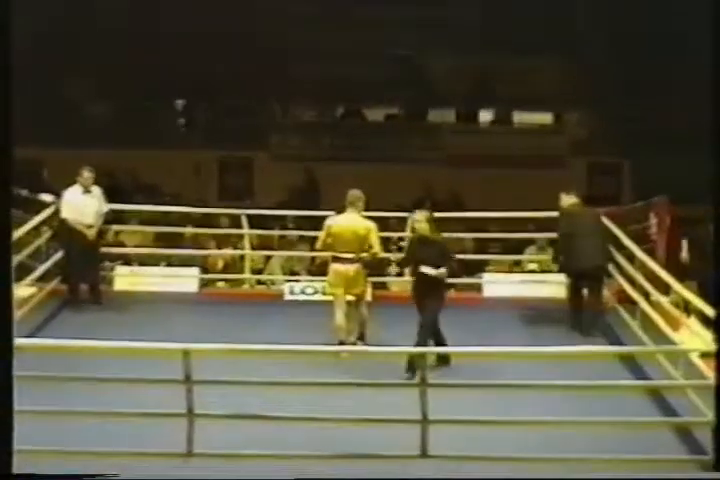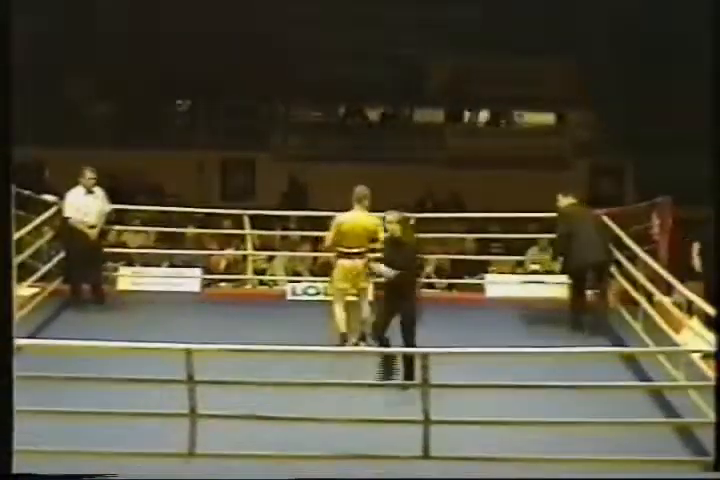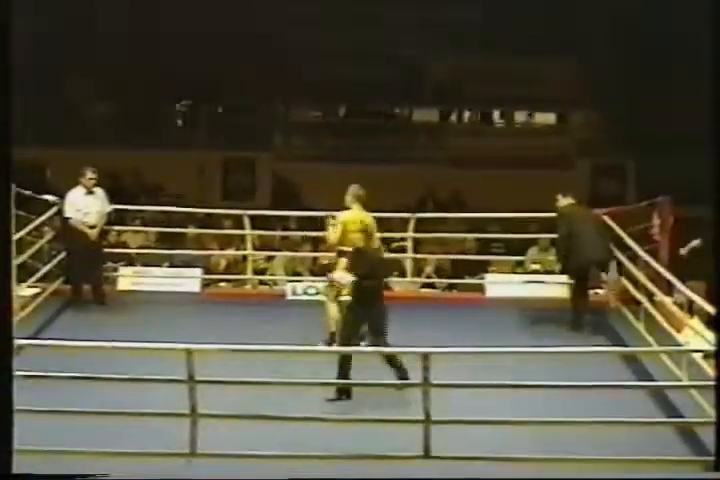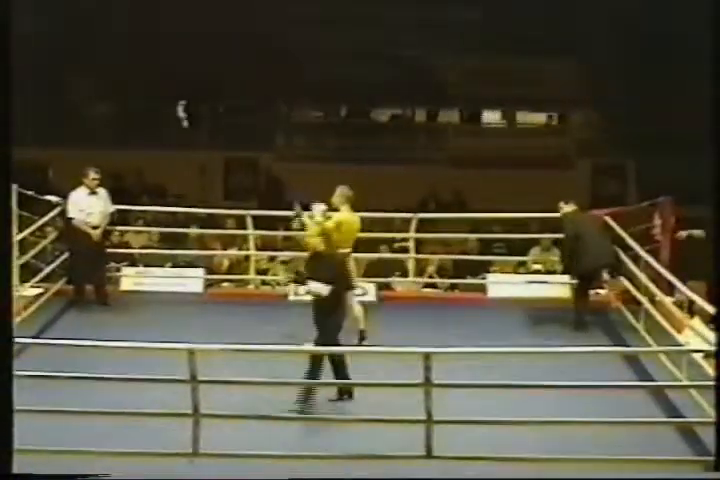
dt=0.3s
person 1, frame 1
left shoulder: (440, 243)
right shoulder: (413, 242)
left elbow: (451, 264)
right elbow: (407, 262)
left wrist: (444, 271)
right wrist: (398, 264)
left hip: (436, 291)
right hip: (419, 289)
left knee: (425, 326)
right knee: (431, 325)
left ankle: (412, 369)
right ankle: (443, 356)
person 1, frame 2
left shoulder: (410, 246)
right shoulder: (388, 243)
left elbow: (414, 273)
left wrist: (393, 273)
right wrist: (377, 267)
left hip: (407, 295)
right hip: (390, 293)
left knee: (408, 338)
right knee: (377, 331)
left ankle: (409, 377)
right ankle: (387, 369)
person 1, frame 3
left shoulder: (375, 257)
right shoulder: (355, 254)
left elbow: (377, 283)
left wrist: (353, 281)
right wrist: (342, 277)
left hip: (373, 305)
right hip: (356, 304)
left knee: (379, 345)
right knee: (344, 348)
left ankle: (401, 373)
right ankle: (343, 391)
person 1, frame 4
left shoulder: (336, 259)
right shoulder: (312, 258)
left elbow: (348, 285)
right elbow: (307, 277)
left wrist: (329, 290)
right wrist: (299, 280)
left hip: (334, 311)
right hip: (319, 308)
left knee: (317, 353)
right knee: (333, 349)
left ankle: (306, 399)
right ankle: (345, 389)
person 2, frame 1
left shoulder: (331, 222)
right shoulder: (368, 225)
left elbow: (319, 246)
right elbow: (377, 250)
right wrist: (367, 253)
left hip: (337, 267)
right hip: (356, 267)
left knee: (339, 308)
right knee: (360, 302)
left ankle: (342, 344)
right ankle: (361, 337)
person 2, frame 2
left shoulder: (340, 218)
right shoulder: (375, 221)
left elbow: (328, 244)
right elbow: (383, 243)
right wrist: (368, 244)
left hip: (343, 262)
right hip: (361, 262)
left knee: (338, 303)
right knee: (363, 301)
left ankle: (344, 339)
right ankle: (361, 337)
person 2, frame 3
left shoulder: (344, 216)
right shoulder: (369, 218)
left elbow: (333, 241)
right elbow: (376, 244)
left wrist: (330, 228)
left hip: (344, 261)
left knee: (331, 298)
left ankle: (332, 338)
person 2, frame 4
left shoulder: (339, 218)
right shoulder: (354, 218)
right wrist: (325, 223)
right hip: (347, 260)
right knee: (351, 299)
right ankle: (362, 335)
person 3, frame 1
left shoulder: (567, 212)
right shoulder: (594, 213)
left elbow: (564, 236)
right elbow: (604, 235)
left wrist: (559, 255)
right wrist: (605, 257)
left hip: (577, 259)
right hip: (597, 258)
left knee: (575, 290)
right knee: (595, 294)
left ankle: (578, 323)
right ankle: (590, 327)
person 3, frame 2
left shoulder: (565, 212)
right shoulder: (591, 214)
left elbow: (562, 235)
right elbow: (603, 234)
left wrist: (558, 254)
right wrist: (606, 255)
left hip: (578, 258)
right hip: (600, 256)
left knee: (578, 290)
right knee: (601, 288)
left ankle: (578, 323)
right ankle: (601, 319)
person 3, frame 3
left shoulder: (564, 212)
right shoulder: (589, 213)
left elbow: (563, 236)
right elbow: (601, 233)
left wrist: (561, 256)
right wrist: (606, 253)
left hip: (580, 256)
right hip: (601, 253)
left knee: (580, 289)
left ankle: (577, 322)
person 3, frame 4
left shoulder: (569, 218)
right shoulder: (592, 218)
left elbow: (569, 238)
left wrist: (566, 259)
left hip: (587, 259)
right hip: (607, 255)
left knee: (582, 289)
left ankle: (580, 321)
person 4, frame 1
left shoulder: (97, 191)
right shoulder: (69, 194)
left elbow: (102, 213)
right elbow: (68, 219)
left wrist: (95, 229)
right wrist: (85, 231)
left hip: (92, 231)
right hip: (75, 232)
left knee: (93, 263)
right knee: (75, 264)
left ankle: (95, 294)
right ankle: (73, 294)
person 4, frame 2
left shoulder: (99, 192)
right shoulder: (72, 195)
left elbow: (104, 213)
right elbow: (71, 219)
left wrist: (97, 229)
right wrist: (87, 231)
left hip: (95, 231)
right hip: (77, 232)
left knee: (95, 263)
right knee: (77, 264)
left ankle: (98, 294)
right ankle: (76, 294)
person 4, frame 3
left shoulder: (100, 192)
right shoulder: (72, 195)
left elbow: (104, 213)
right elbow: (71, 220)
left wrist: (97, 229)
right wrist: (87, 231)
left hip: (95, 231)
right hip: (78, 233)
left knee: (96, 264)
right knee: (77, 265)
left ankle: (98, 294)
right ankle: (76, 295)
person 4, frame 4
left shoulder: (103, 193)
right shoulder: (75, 195)
left elbow: (107, 214)
right elbow: (74, 220)
left wrist: (100, 229)
right wrist: (90, 231)
left hip: (98, 231)
right hip: (81, 233)
left knee: (99, 264)
right knee: (80, 265)
left ankle: (101, 295)
right ankle: (79, 295)
